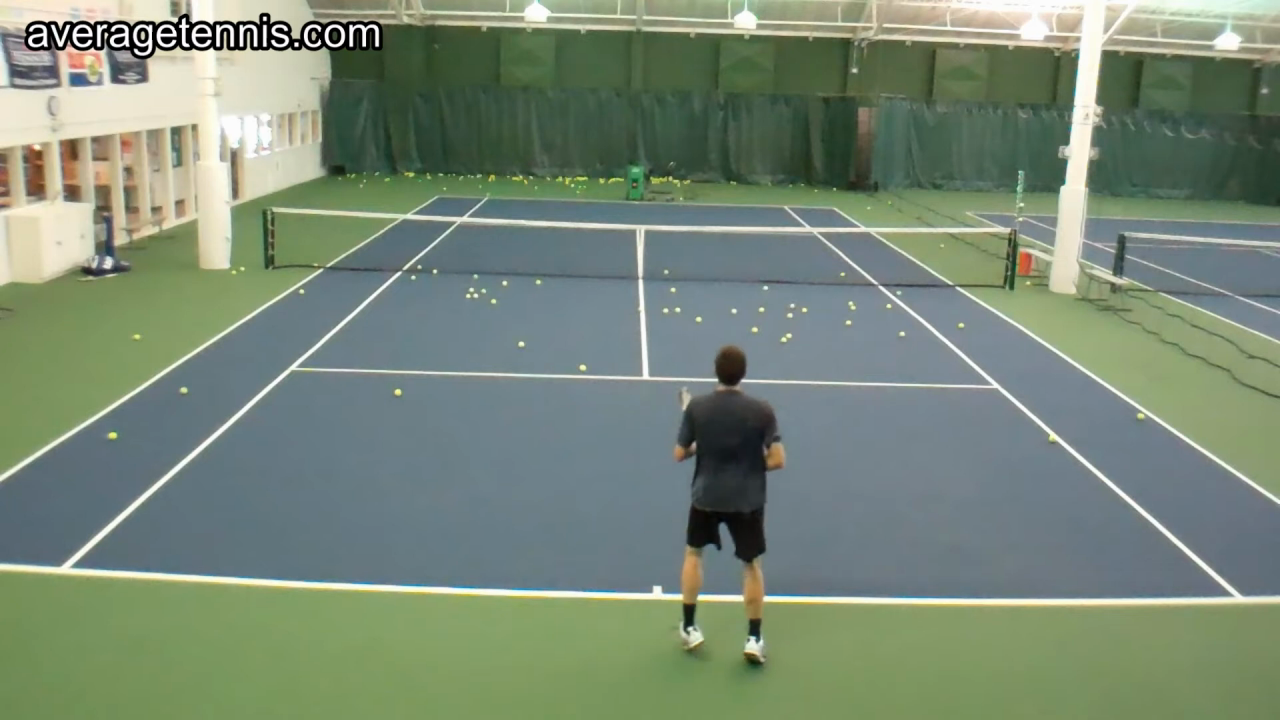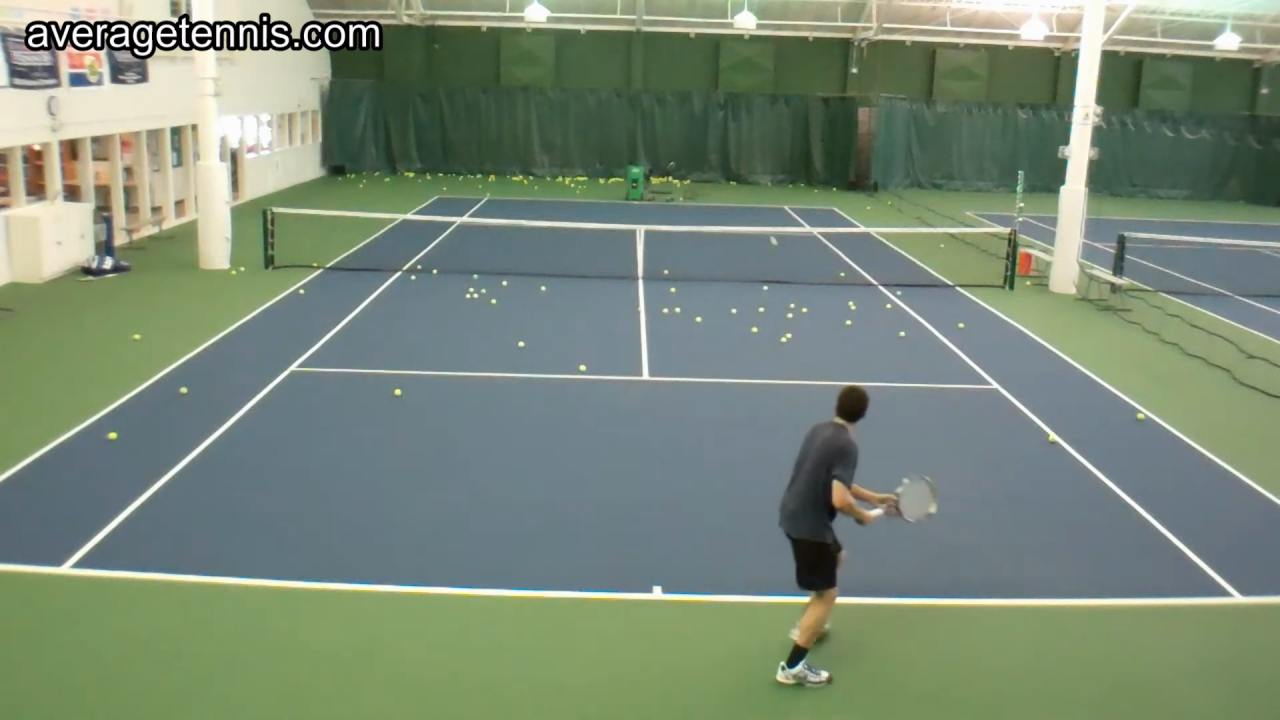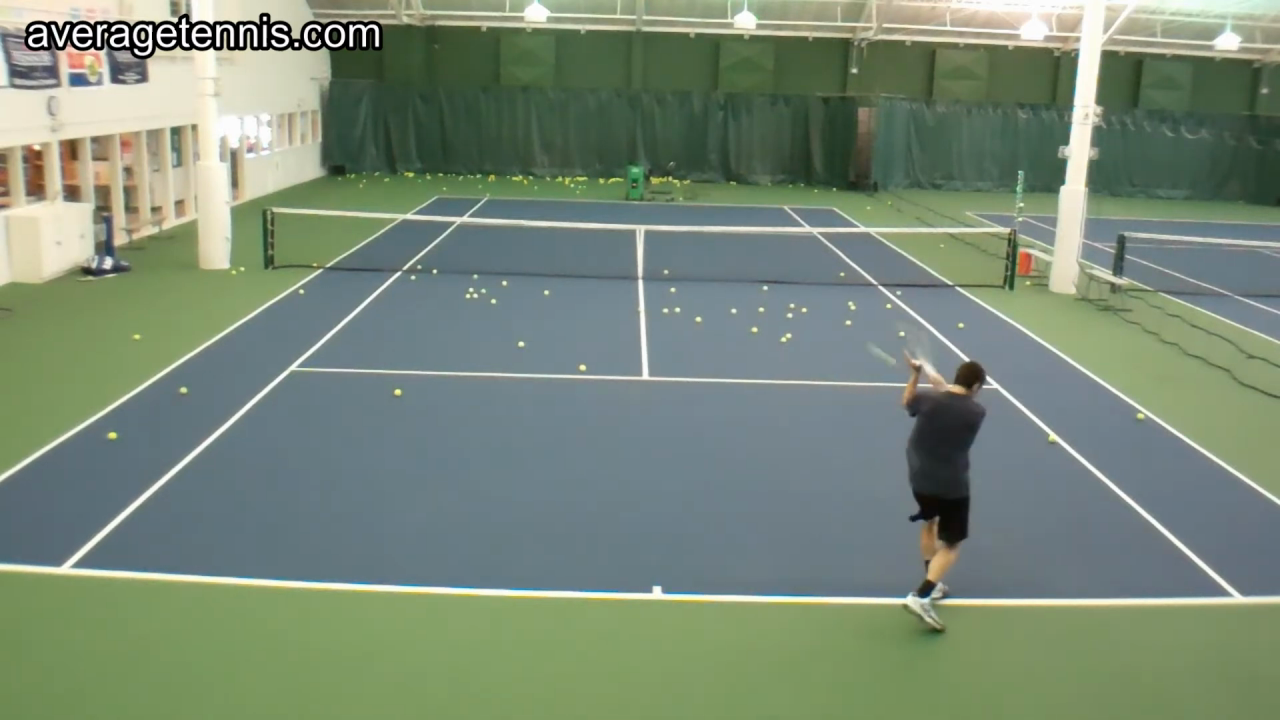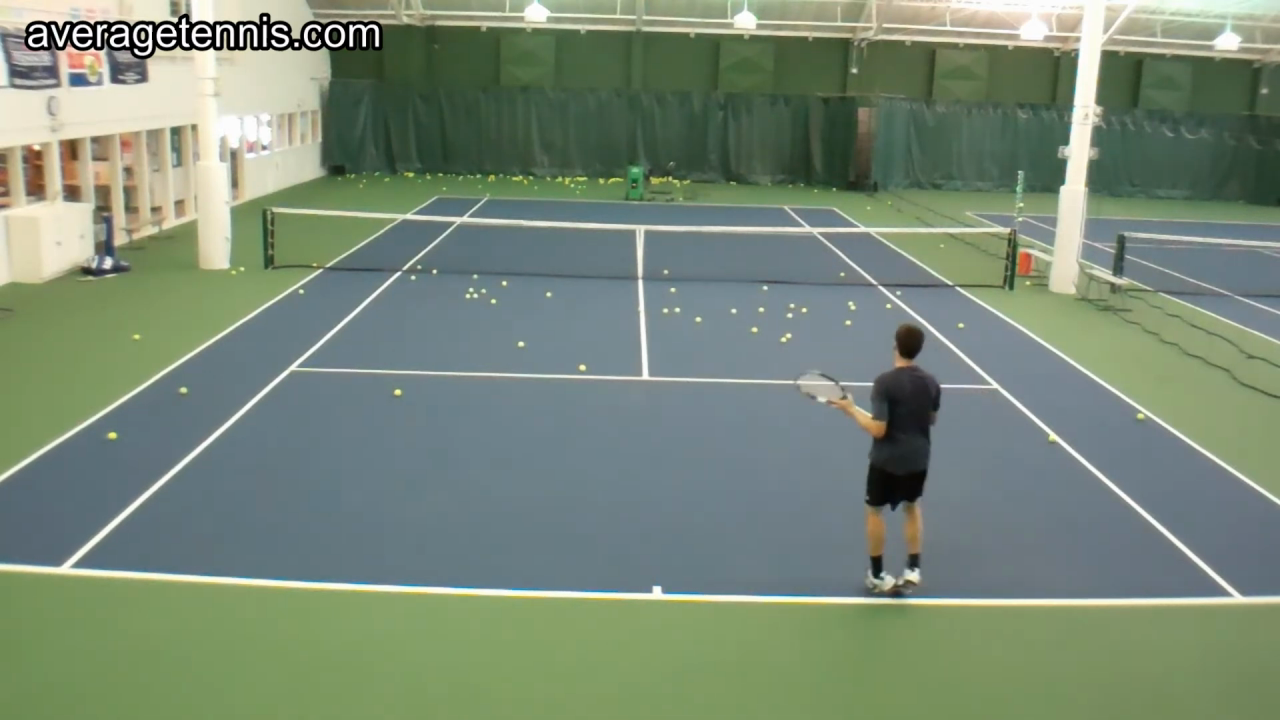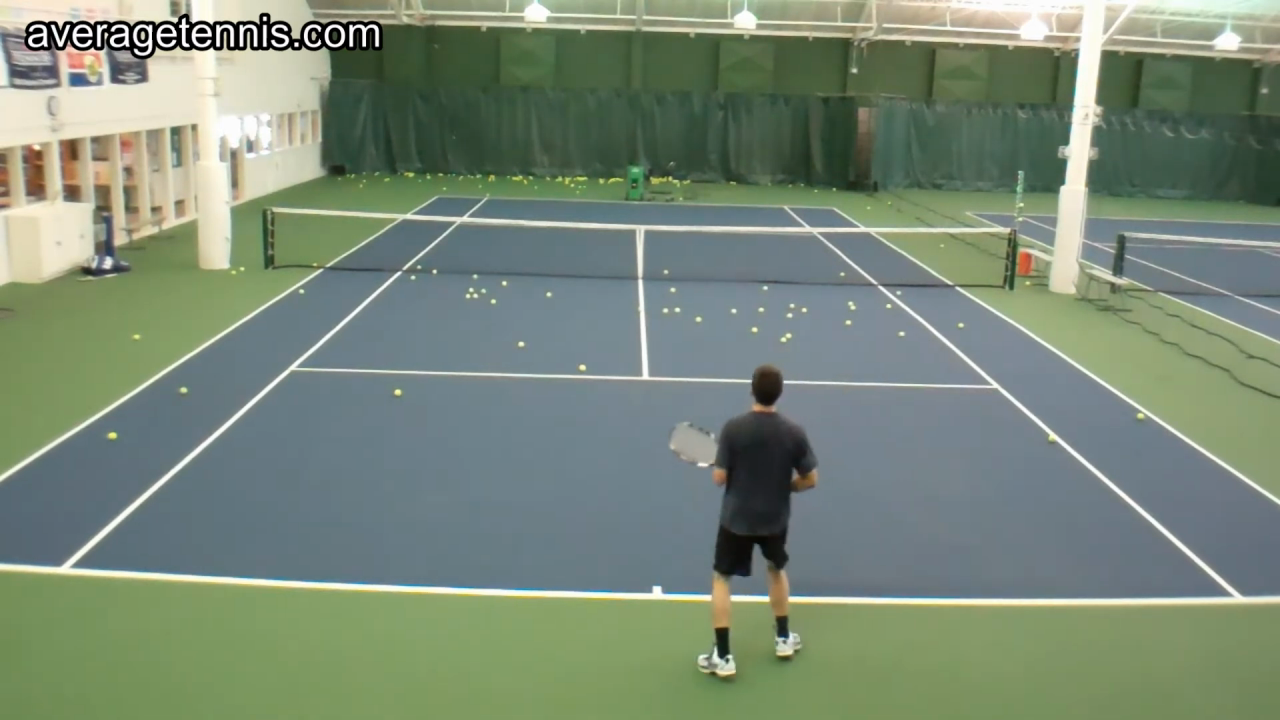
dt=1s
person 1, frame 1
left shoulder: (697, 407)
right shoulder: (761, 410)
left elbow: (680, 454)
right elbow: (777, 460)
right wrist: (752, 464)
left hip: (706, 497)
right hip: (747, 500)
left knee: (693, 555)
right knee: (751, 565)
left ankle: (691, 629)
right ankle: (754, 639)
person 1, frame 2
left shoulder: (818, 431)
right shoulder: (846, 445)
right elbow: (840, 499)
left wrist: (874, 497)
right wrist: (861, 515)
left hip: (793, 515)
right hip: (810, 526)
left knee: (835, 558)
right knee: (825, 594)
left ankle: (806, 627)
right ankle: (792, 667)
person 1, frame 3
left shoulder: (925, 398)
right shoulder: (978, 412)
left elbow: (907, 404)
left wrist: (915, 375)
right wrist: (934, 377)
left hip: (922, 479)
right hip: (954, 487)
left knee: (929, 523)
right knee: (951, 546)
left ankle: (933, 583)
right ankle: (921, 597)
person 1, frame 4
left shoulder: (884, 383)
right shoulder: (930, 382)
left elbow: (877, 430)
left wrist: (852, 411)
left hip: (888, 460)
right hip: (919, 459)
left knee: (874, 511)
right knee: (911, 507)
left ankle: (878, 575)
right ankle: (913, 569)
person 1, frame 5
left shoulder: (733, 429)
right shoulder: (795, 433)
left elbow: (719, 478)
right elbow: (810, 481)
left hip: (737, 519)
right hip: (775, 519)
left knee: (721, 579)
right knee: (777, 571)
left ankle: (723, 656)
right ankle: (784, 638)
